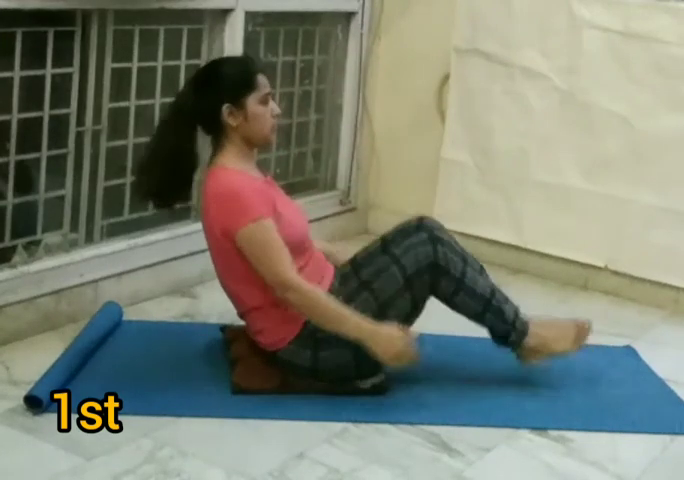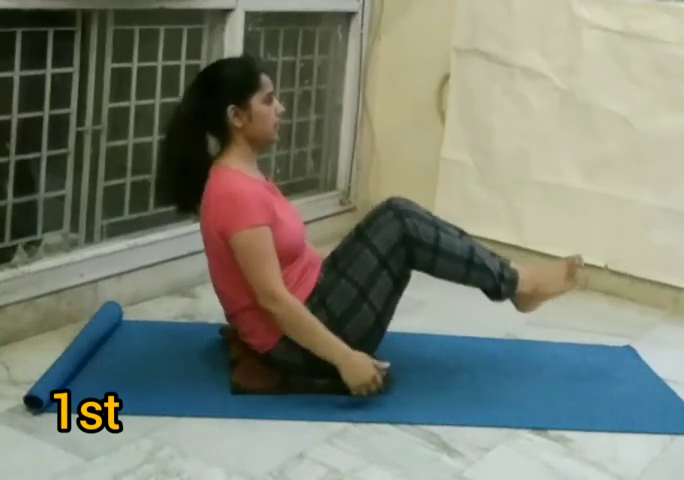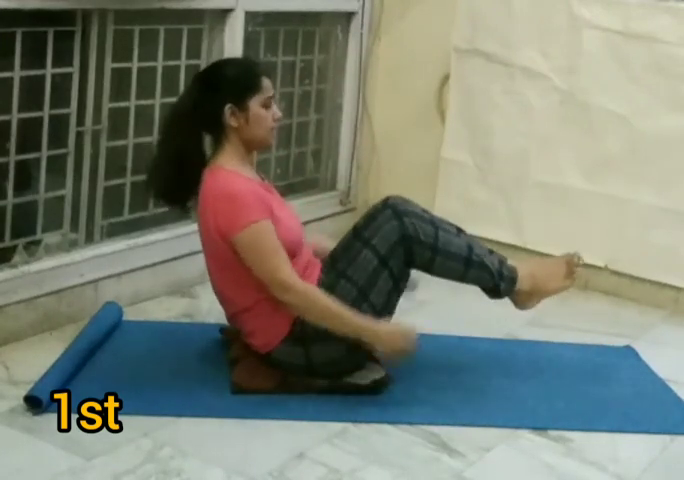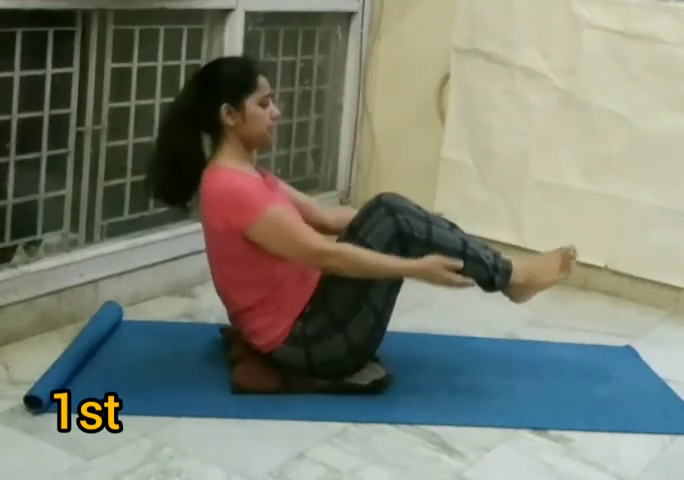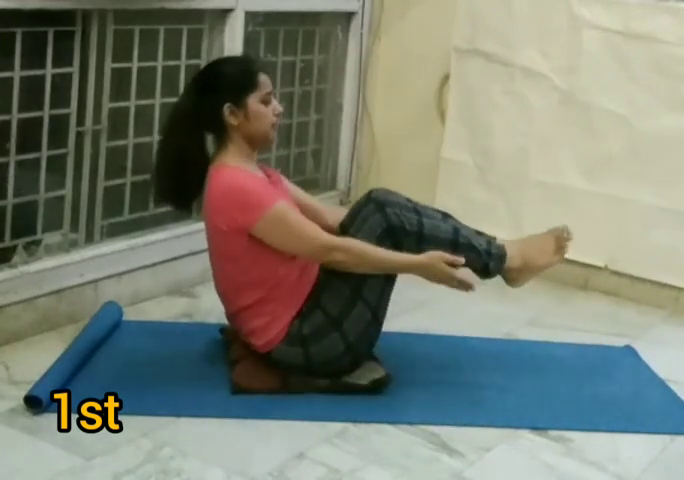
dt=0.4s
person 1, frame 1
left shoulder: (241, 175)
right shoulder: (234, 190)
right elbow: (288, 286)
left wrist: (363, 267)
right wrist: (371, 334)
left hip: (318, 311)
right hip: (310, 342)
left knee: (421, 233)
right knee: (428, 251)
left ankle: (515, 328)
right ankle: (522, 336)
person 1, frame 2
left shoulder: (239, 176)
right shoulder: (235, 193)
right elbow: (272, 297)
left wrist: (360, 285)
right wrist: (345, 358)
left hip: (311, 306)
right hip: (298, 343)
left knee: (397, 217)
right knee: (397, 222)
left ankle: (507, 280)
right ankle: (514, 284)
person 1, frame 3
left shoulder: (236, 177)
right shoulder: (231, 192)
left elbow: (294, 247)
right elbow: (284, 286)
left wrist: (376, 261)
right wrist: (370, 331)
left hip: (305, 316)
right hip: (302, 340)
left knee: (394, 217)
right knee: (397, 223)
left ankle: (508, 277)
right ankle: (514, 282)
person 1, frame 4
left shoulder: (243, 174)
right shoulder: (233, 189)
left elbow: (321, 217)
right elbow: (322, 254)
left wrist: (414, 229)
right wrist: (415, 267)
left hip: (305, 314)
right hip: (306, 341)
left knee: (389, 210)
right knee: (391, 216)
left ankle: (502, 270)
right ankle: (508, 276)
person 1, frame 5
left shoulder: (248, 172)
right shoulder: (237, 187)
left elbow: (326, 217)
right elbow: (330, 250)
left wrist: (416, 230)
right wrist: (419, 264)
left hip: (303, 313)
right hip: (304, 341)
left knee: (381, 208)
right knee: (383, 213)
left ankle: (497, 254)
right ankle: (504, 259)
